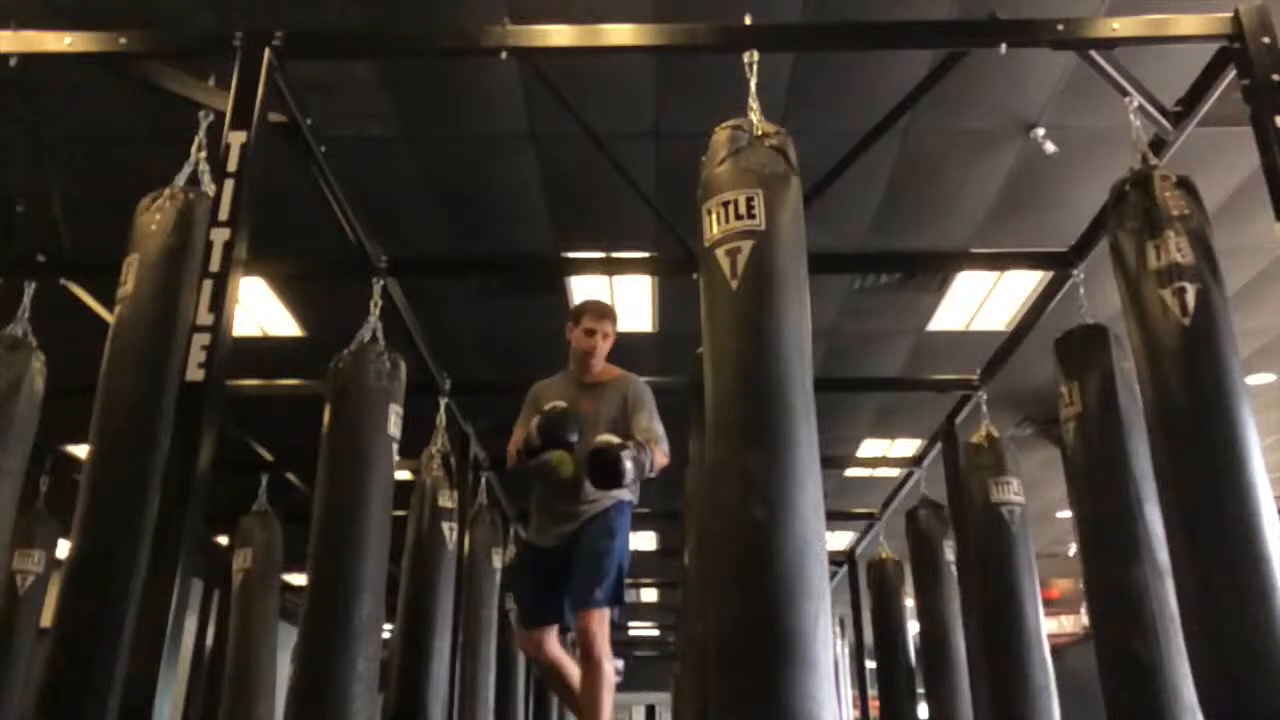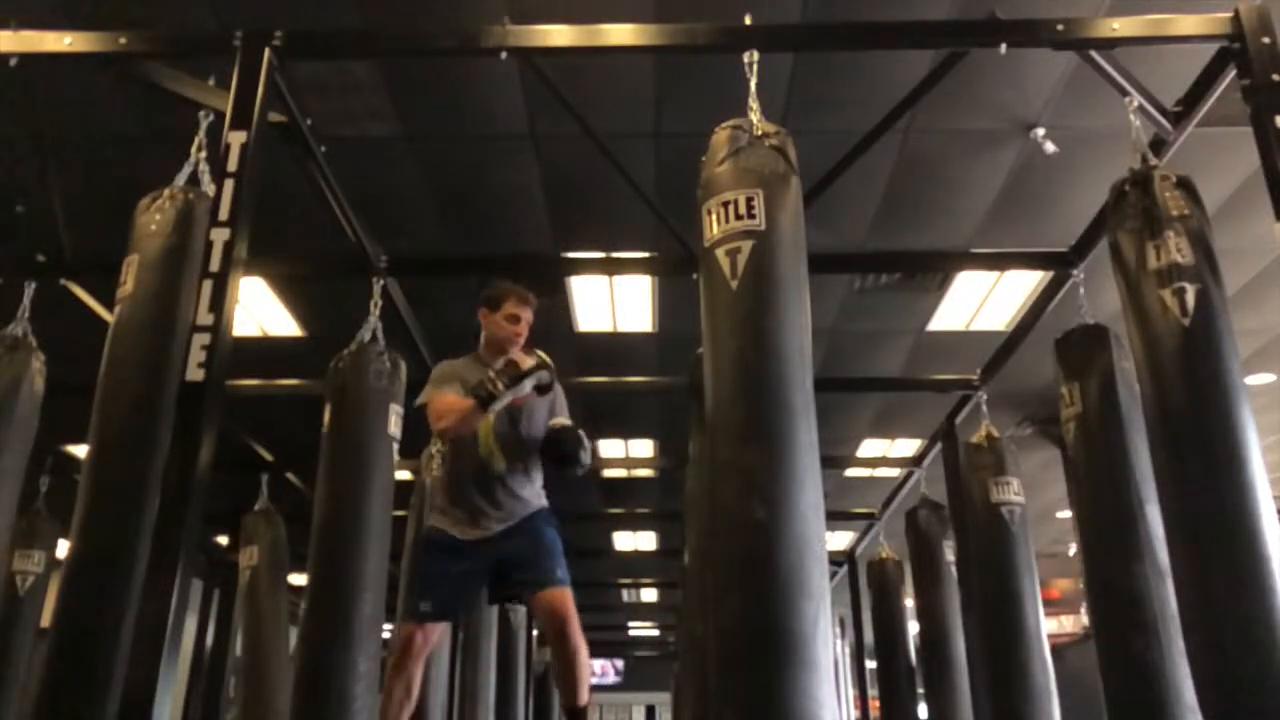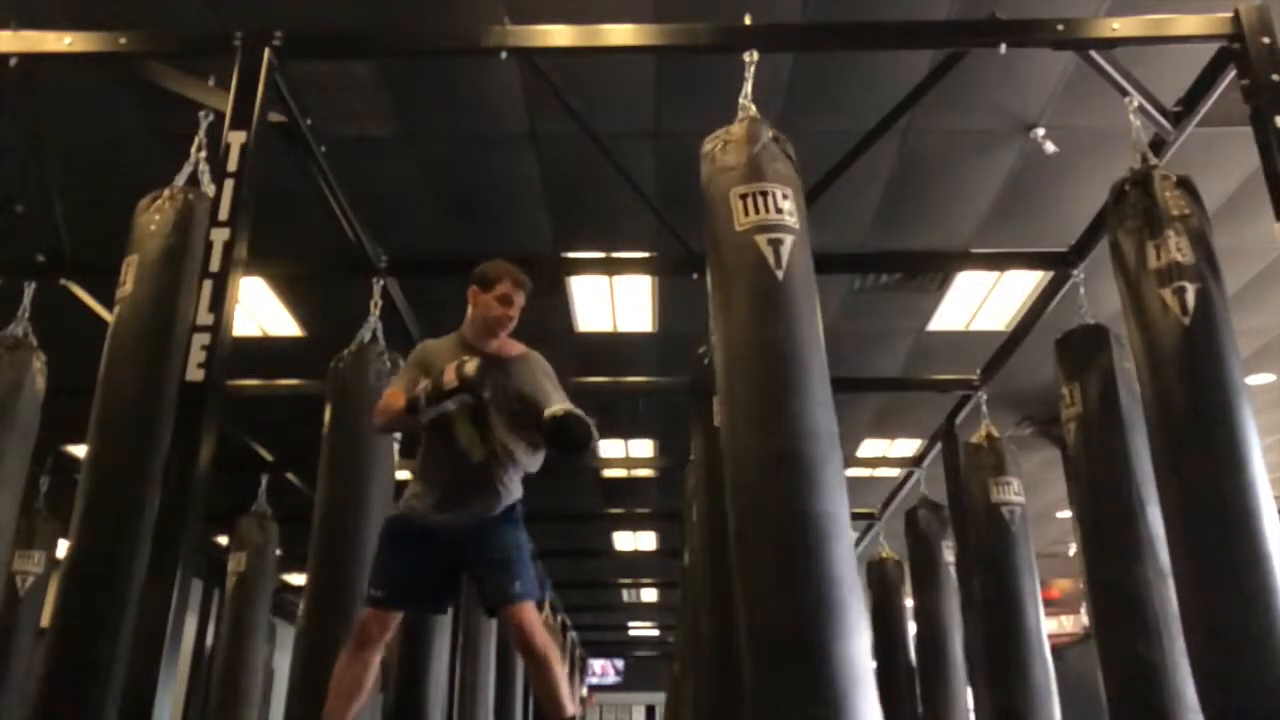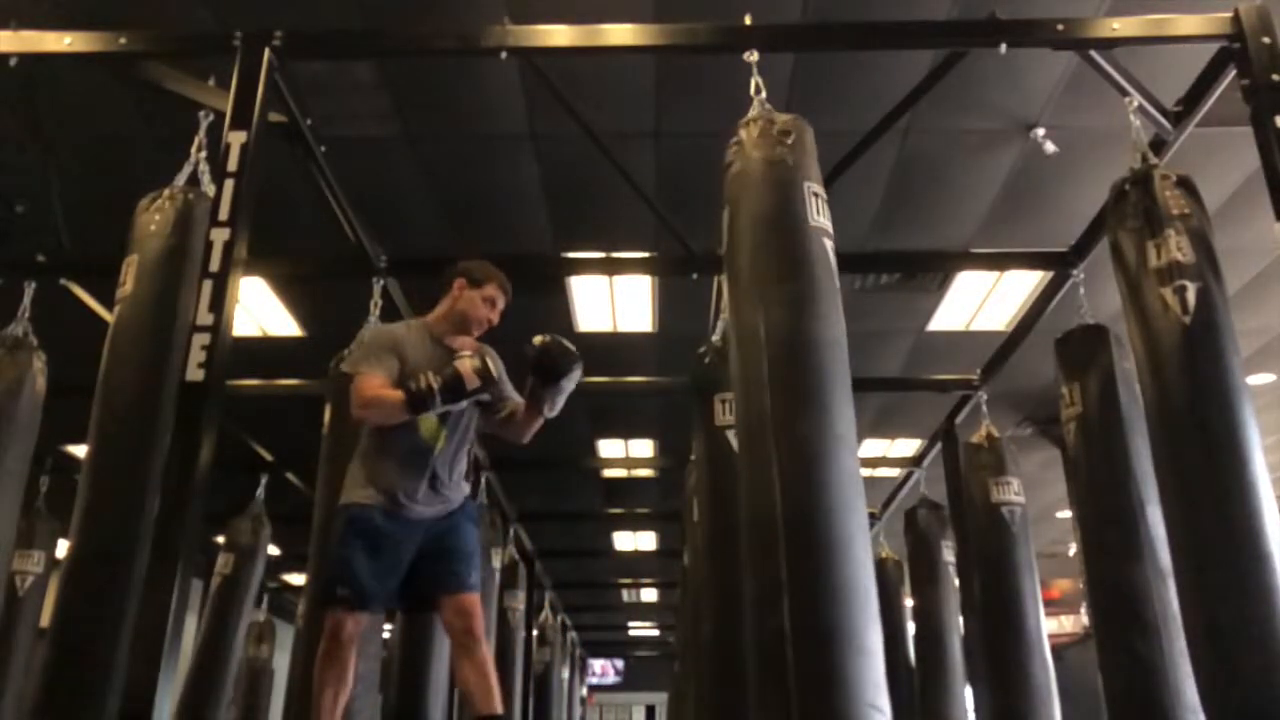
dt=1s
person 1, frame 1
left shoulder: (628, 387)
right shoulder: (542, 391)
left elbow: (660, 451)
right elbow: (512, 457)
left wrist: (631, 459)
right wrist: (535, 436)
left hip: (600, 515)
right hip: (545, 525)
left knee: (591, 630)
right knee: (534, 640)
person 1, frame 2
left shoulder: (545, 384)
right shoulder: (452, 373)
left elbow: (569, 451)
right elbow: (444, 425)
left wrist: (573, 446)
right wrist: (505, 384)
left hip: (524, 520)
right hip: (455, 525)
left knee: (563, 618)
right knee: (413, 641)
person 1, frame 3
left shoulder: (530, 366)
right shoulder: (430, 354)
left elbow: (559, 432)
right elbow: (383, 416)
left wrist: (572, 427)
right wrist: (437, 393)
left hip: (493, 515)
right hip: (425, 513)
left knee: (527, 628)
right knee: (371, 627)
person 1, frame 4
left shoulder: (485, 361)
right shoulder: (390, 338)
left elbow: (518, 429)
right elbow: (365, 405)
left wrist: (549, 388)
right wrist: (442, 390)
left hip: (446, 511)
right hip: (377, 507)
left knee: (468, 623)
right knee: (342, 627)
